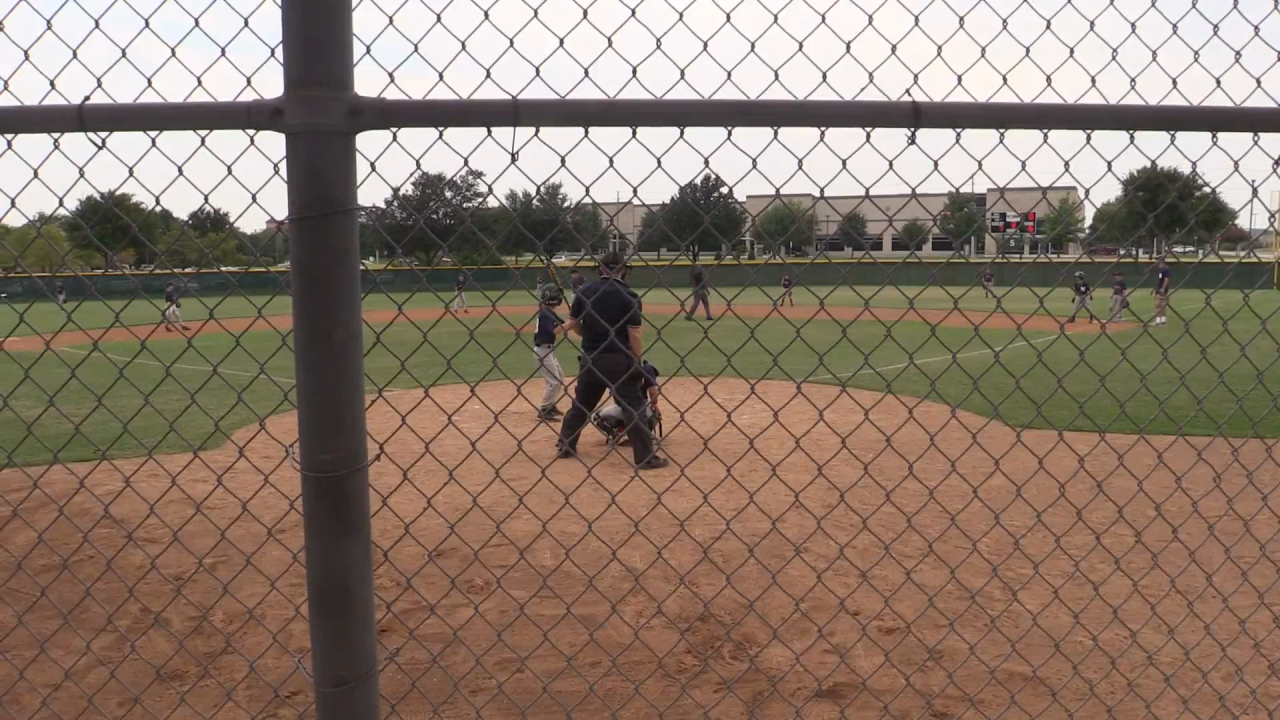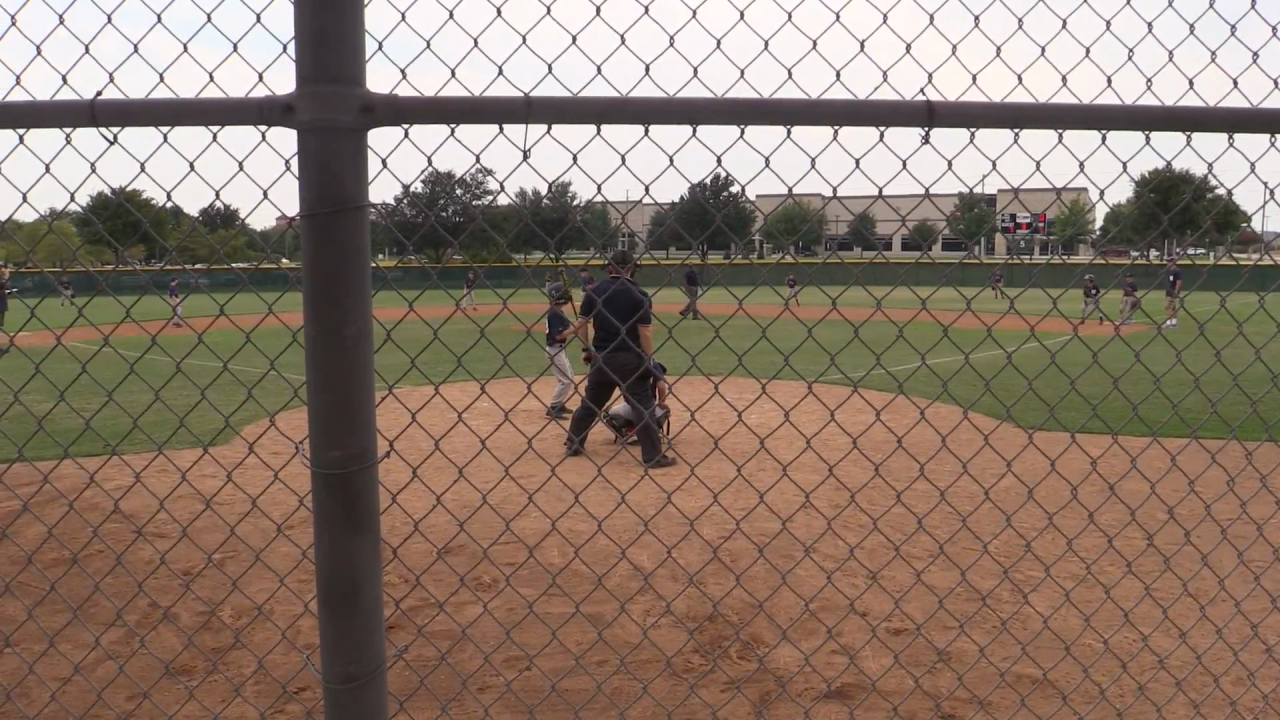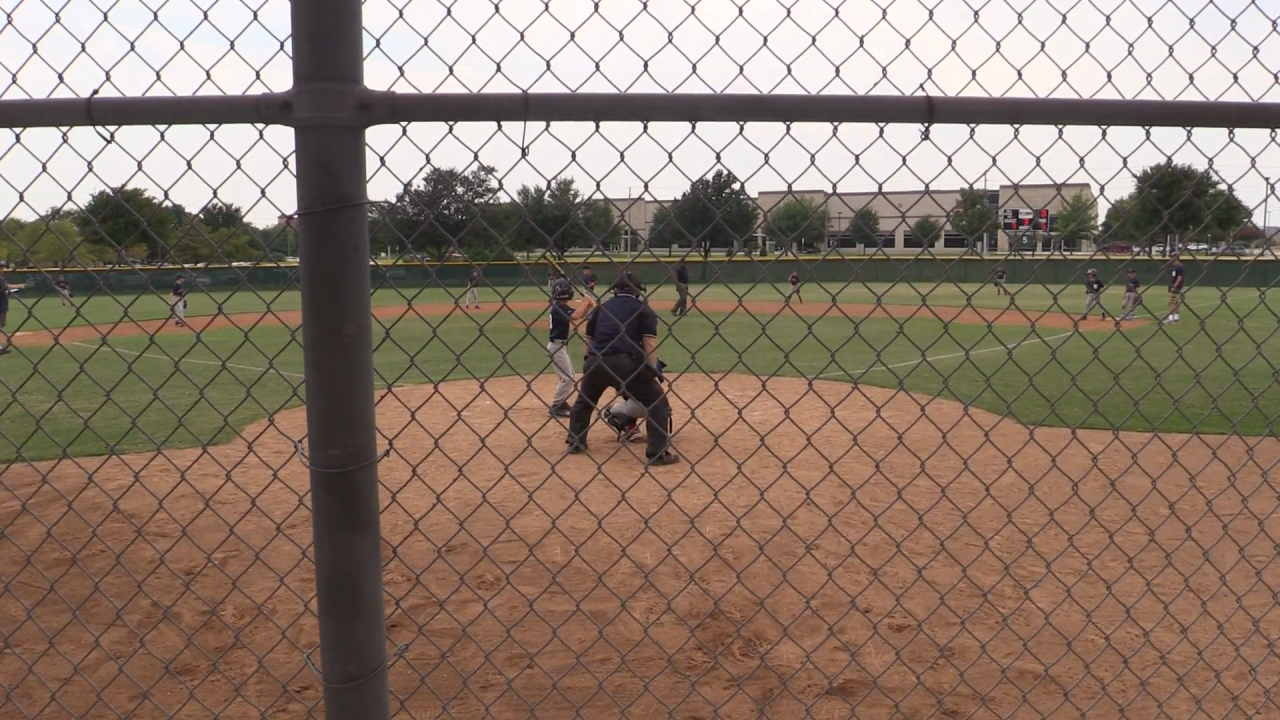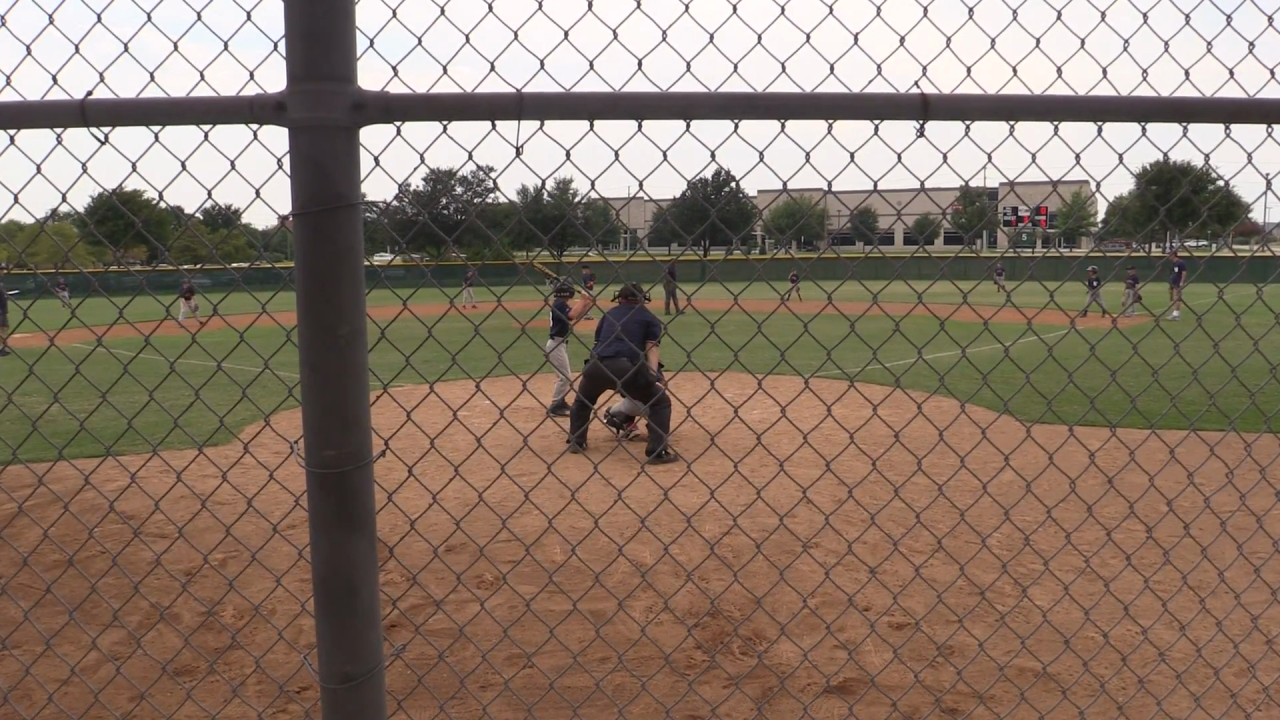
dt=0.7s
person 1, frame 1
left shoulder: (586, 292)
right shoulder: (629, 297)
left elbow: (572, 325)
right elbow: (635, 334)
right wrist: (638, 363)
left hip: (590, 359)
right hip: (618, 359)
left knee: (580, 405)
right knee: (633, 408)
left ankle: (565, 446)
right ankle: (646, 457)
person 1, frame 2
left shoulder: (595, 291)
right shoulder: (639, 295)
left elbow: (581, 323)
right elbow: (645, 332)
left wrist: (587, 349)
right wrist: (648, 361)
left hip: (601, 357)
right hip: (630, 358)
left knee: (590, 403)
right knee: (643, 407)
left ankle: (573, 445)
right ankle: (653, 456)
person 1, frame 3
left shoulder: (602, 307)
right shoulder: (643, 309)
left elbow: (588, 338)
right elbow: (649, 342)
right wrist: (653, 372)
left hip: (596, 362)
right hip: (624, 362)
left knee: (584, 399)
right knee: (657, 402)
left ankle: (575, 442)
right ankle: (658, 453)
person 1, frame 4
left shoulder: (610, 313)
right shoulder: (649, 318)
right elbow: (652, 347)
right wrist: (653, 378)
left hip: (596, 365)
right hip: (625, 367)
left knee: (582, 401)
right knee: (660, 402)
left ankle: (576, 442)
right ankle: (658, 451)
